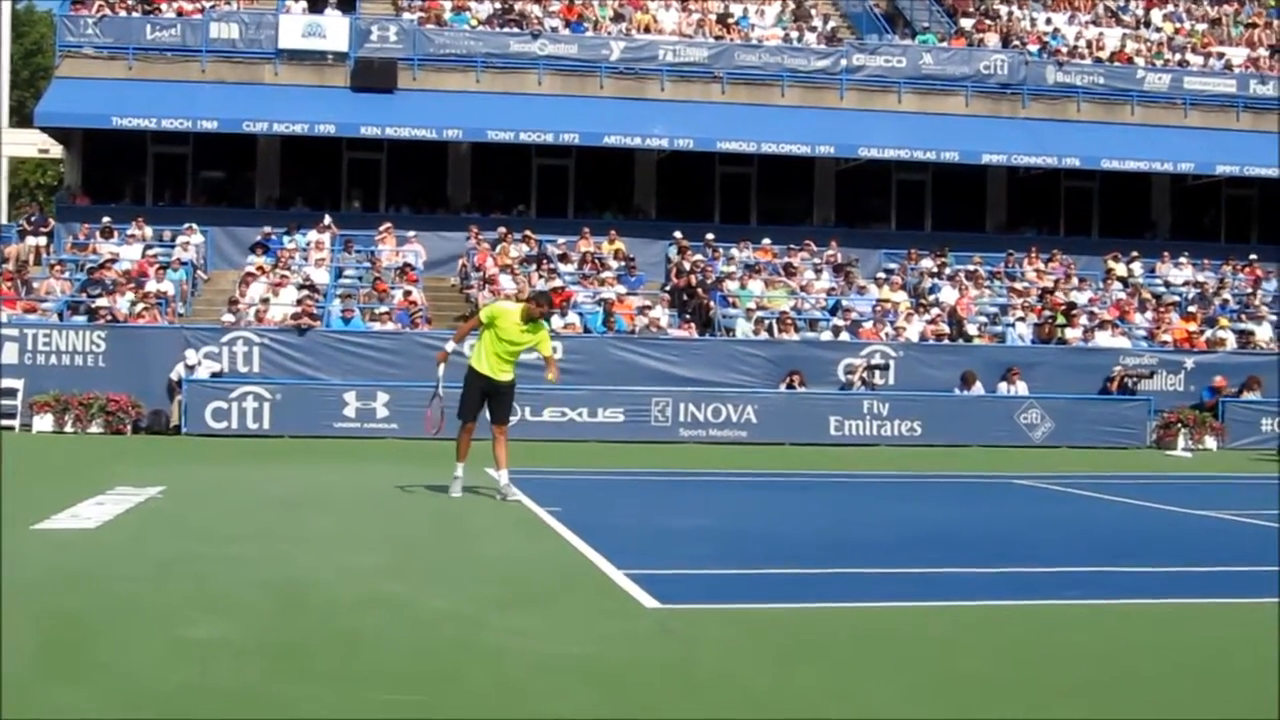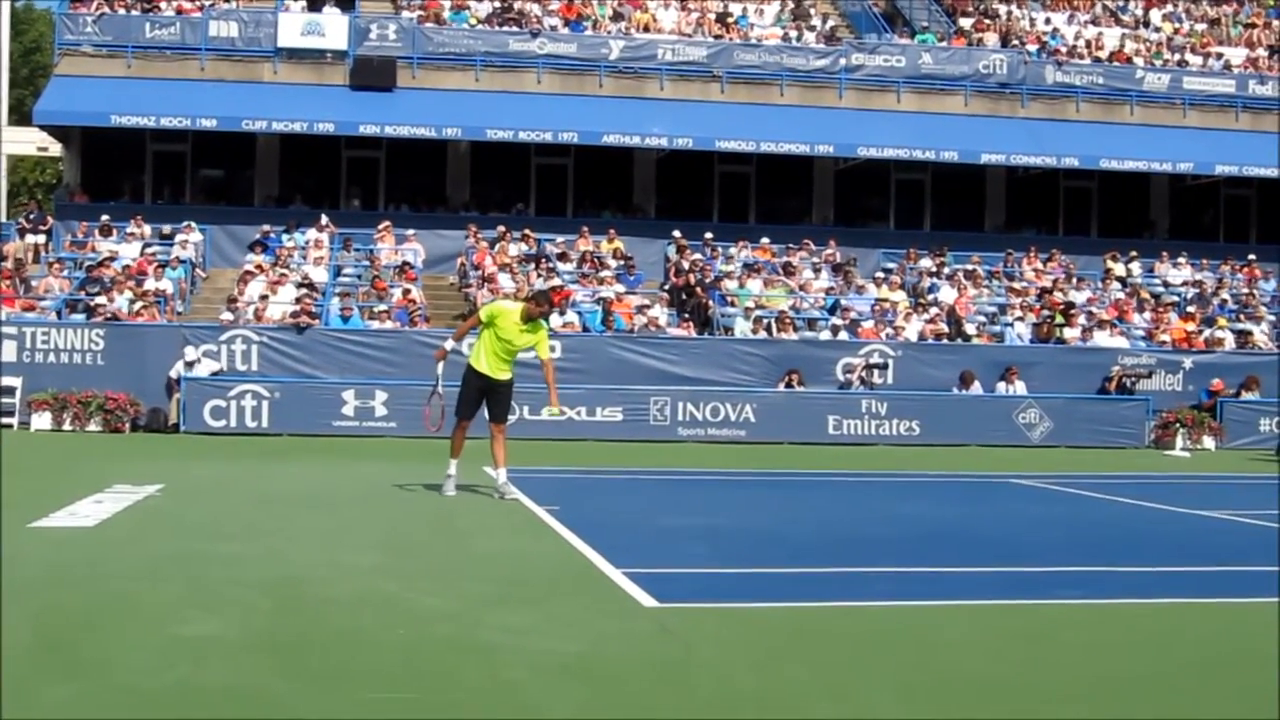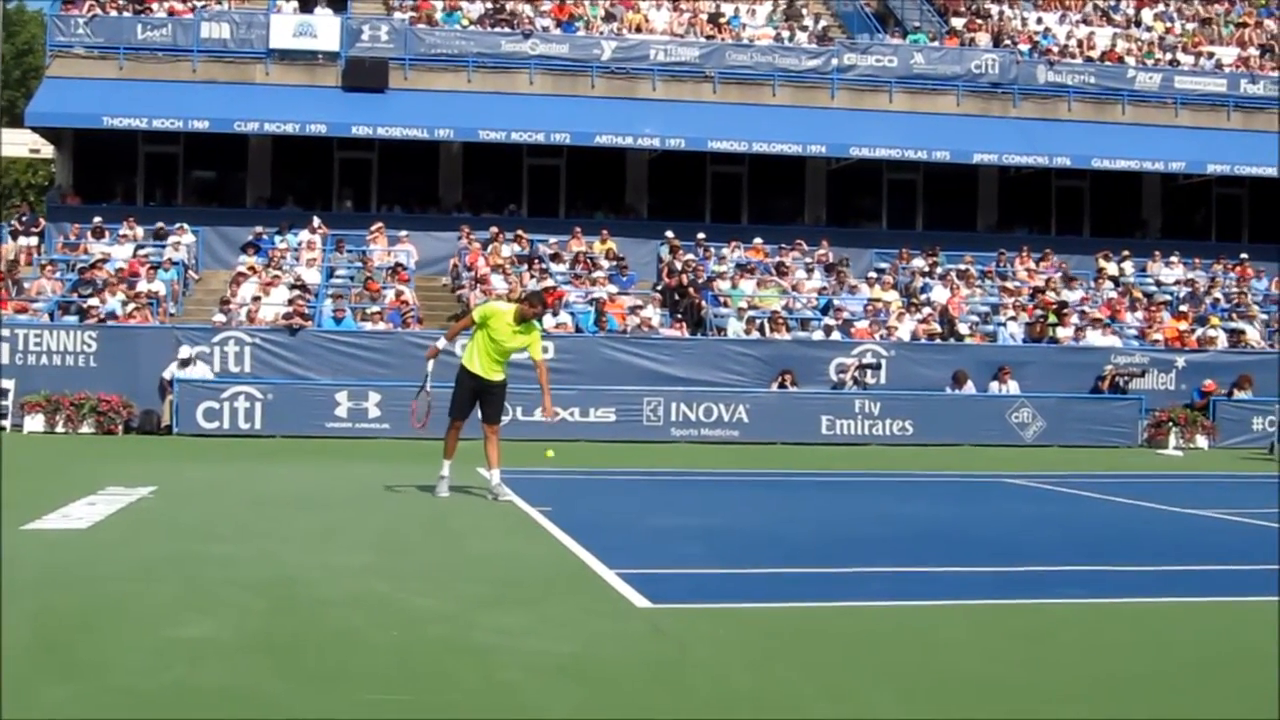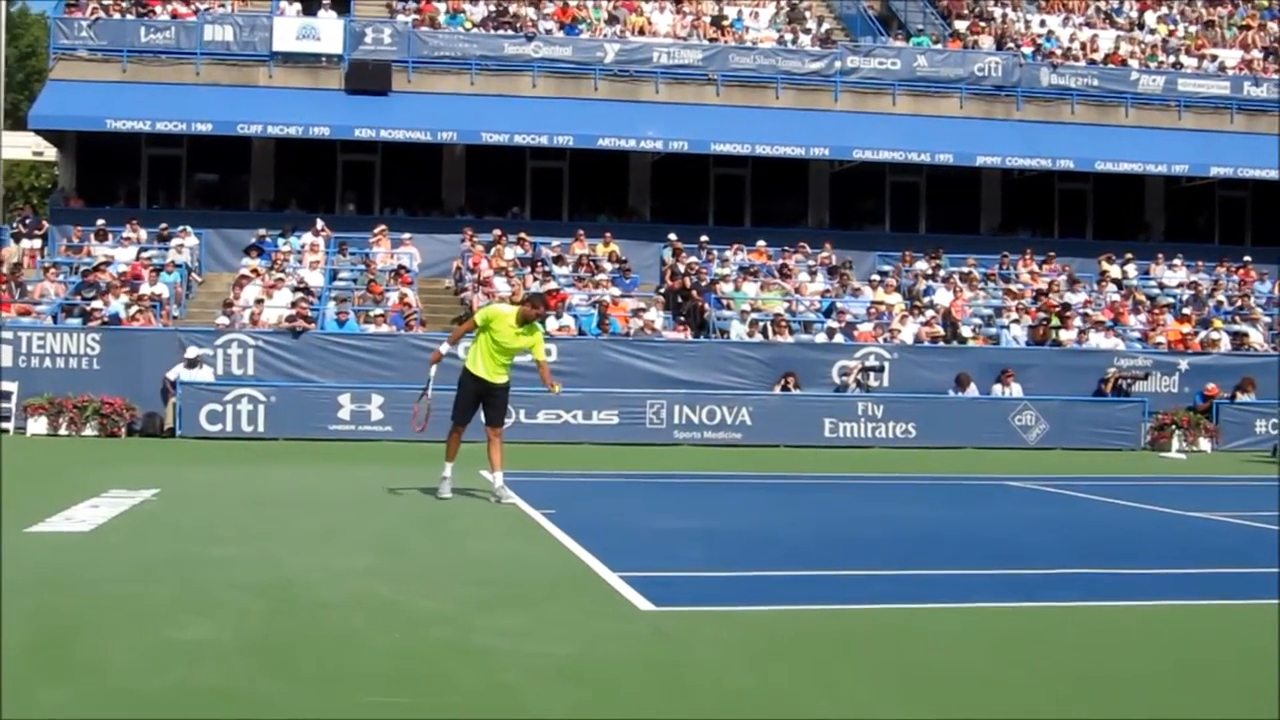
dt=0.2s
person 1, frame 1
left shoulder: (540, 331)
right shoulder: (500, 309)
left elbow: (549, 358)
right elbow: (470, 325)
left wrist: (552, 369)
right wrist: (448, 349)
left hip: (504, 380)
right hip: (478, 373)
left knee: (500, 431)
right knee: (468, 425)
left ankle: (504, 483)
right ankle: (458, 475)
person 1, frame 2
left shoulder: (539, 331)
right shoulder: (501, 308)
left elbow: (546, 363)
right elbow: (469, 324)
left wrist: (552, 394)
right wrist: (447, 347)
left hip: (502, 379)
right hip: (477, 372)
left knee: (499, 430)
right knee: (462, 423)
left ankle: (501, 482)
right ankle: (451, 473)
person 1, frame 3
left shoulder: (532, 332)
right shoulder: (494, 309)
left elbow: (540, 365)
right elbow: (462, 324)
left wrist: (546, 397)
right wrist: (439, 346)
left hip: (496, 380)
right hip: (470, 373)
left knee: (492, 430)
right knee: (456, 424)
left ankle: (495, 482)
right ankle: (444, 475)
person 1, frame 4
left shoulder: (535, 334)
right shoulder: (496, 312)
left elbow: (542, 364)
right elbow: (465, 328)
left wrist: (550, 383)
right wrist: (443, 349)
left hip: (499, 383)
right hip: (473, 376)
left knee: (495, 433)
right knee: (458, 427)
left ankle: (498, 485)
right ankle: (446, 476)
